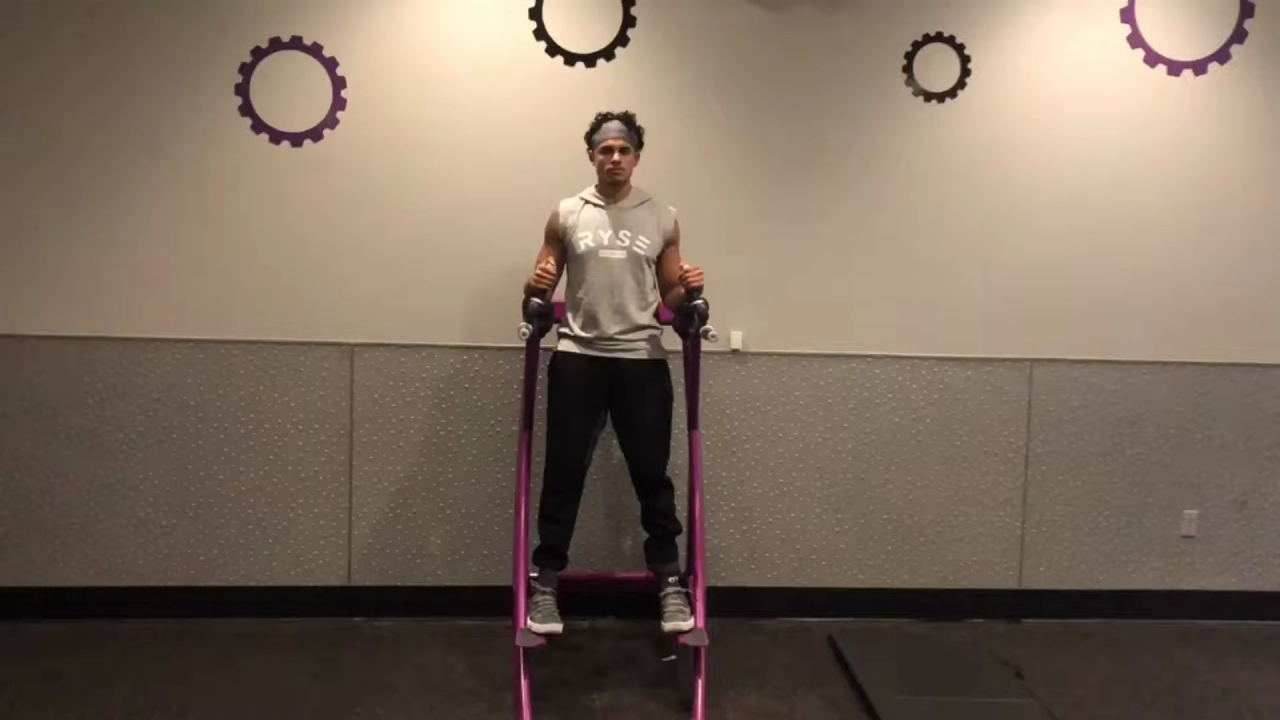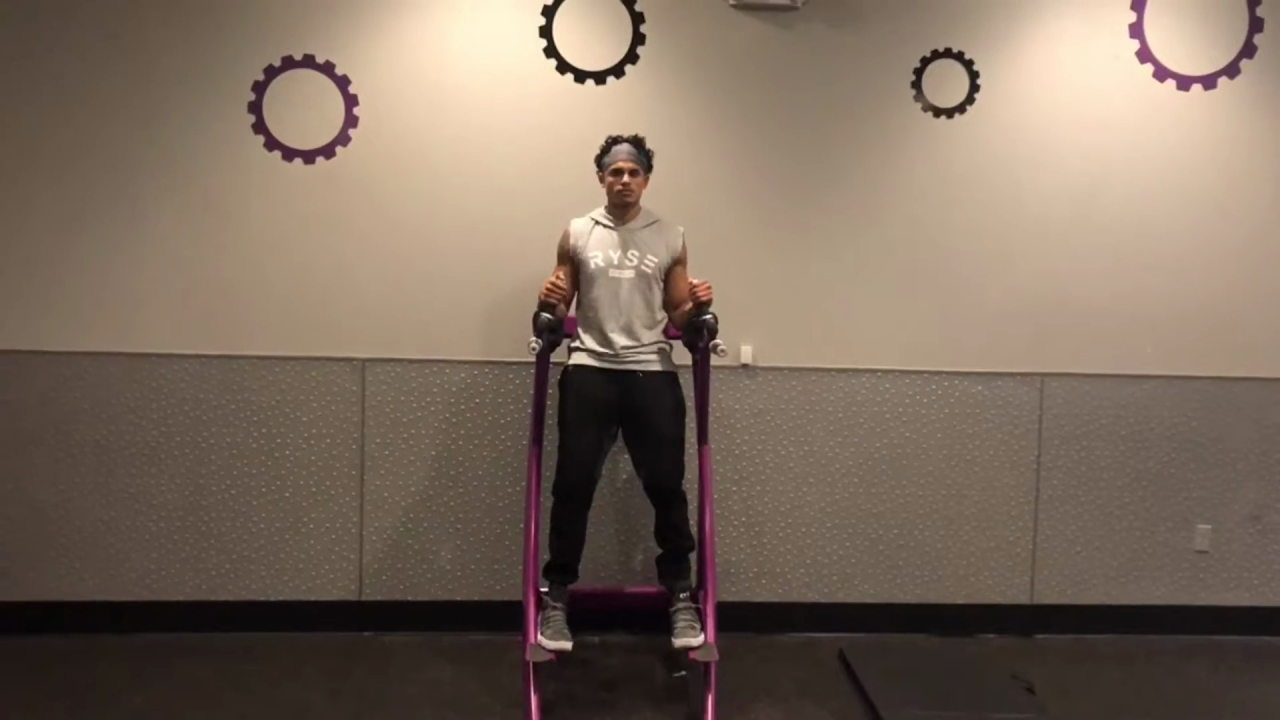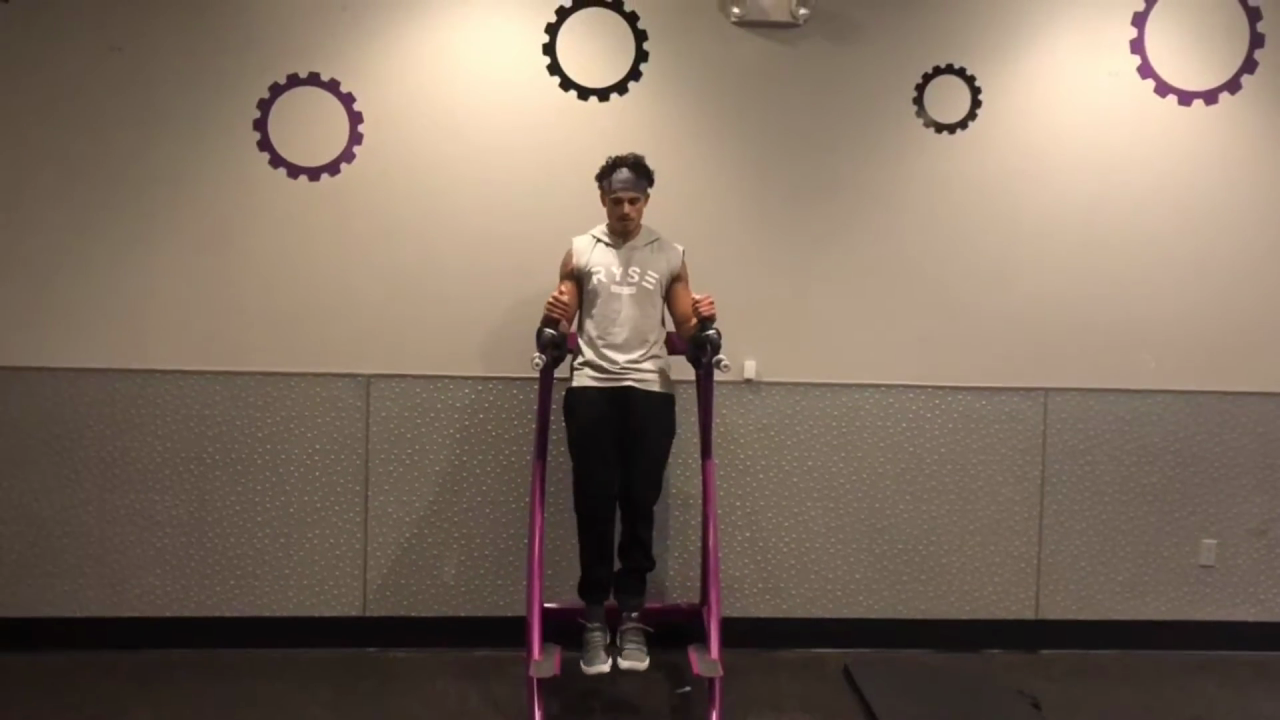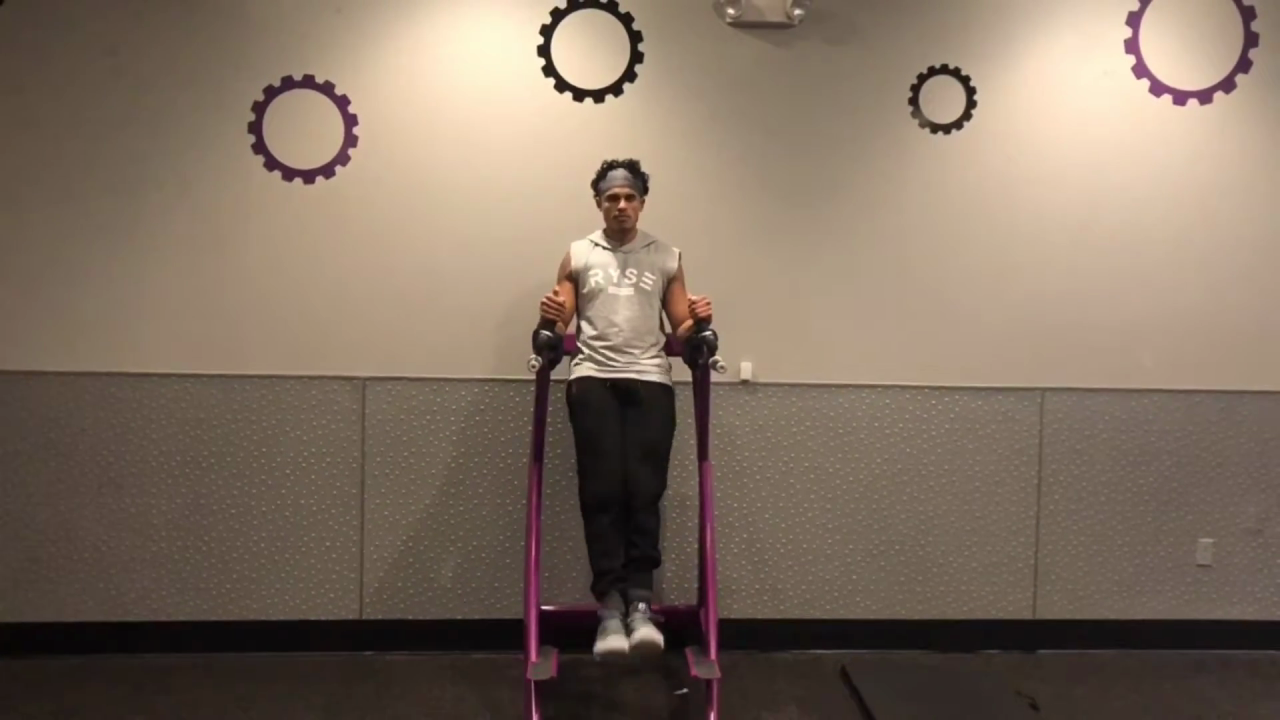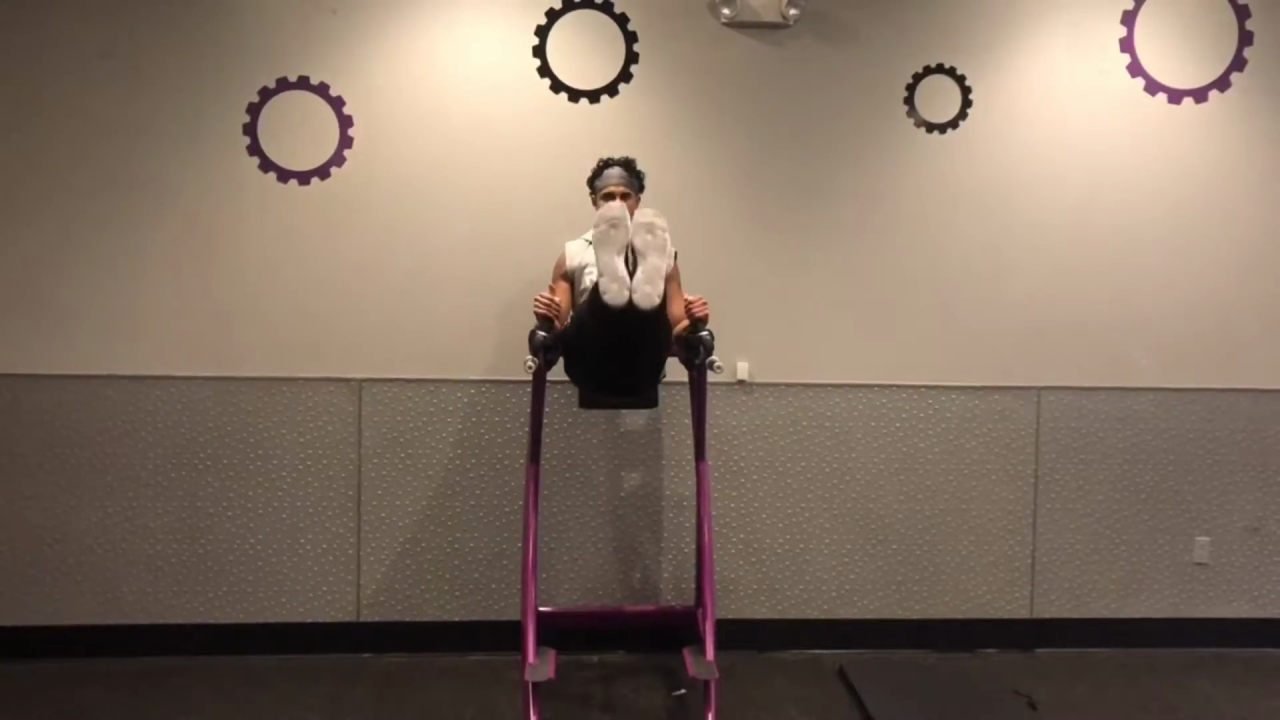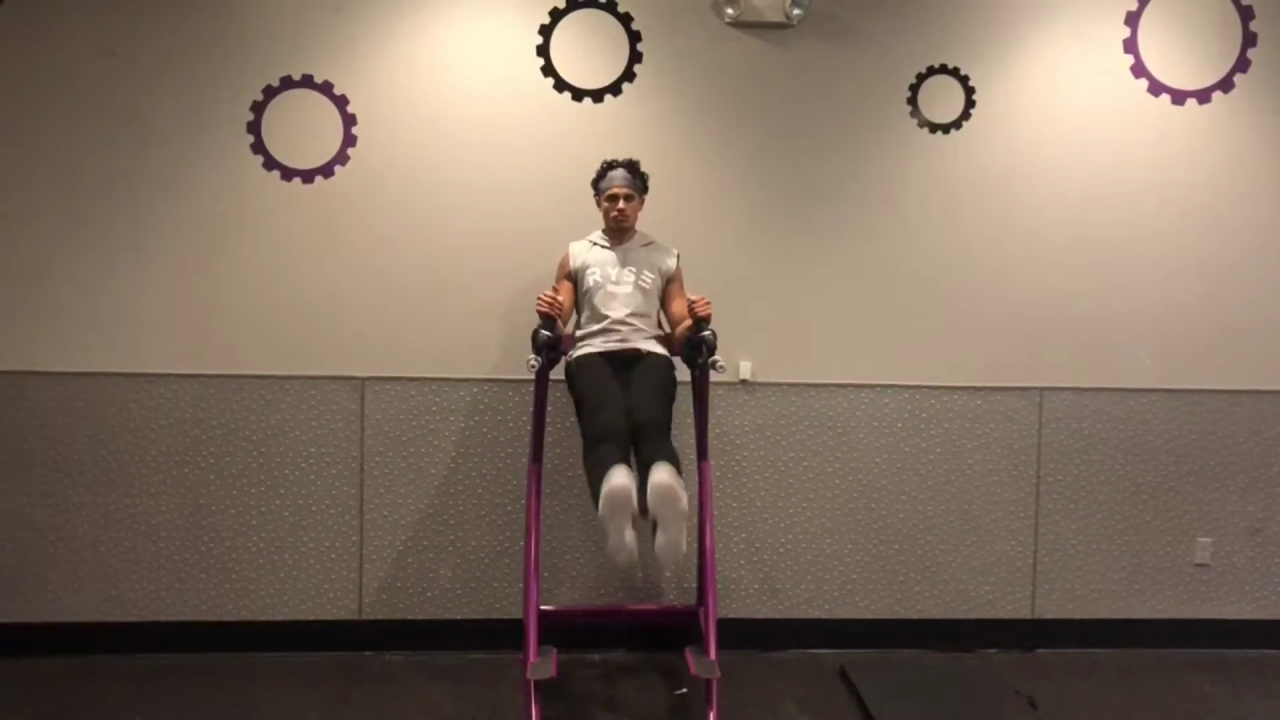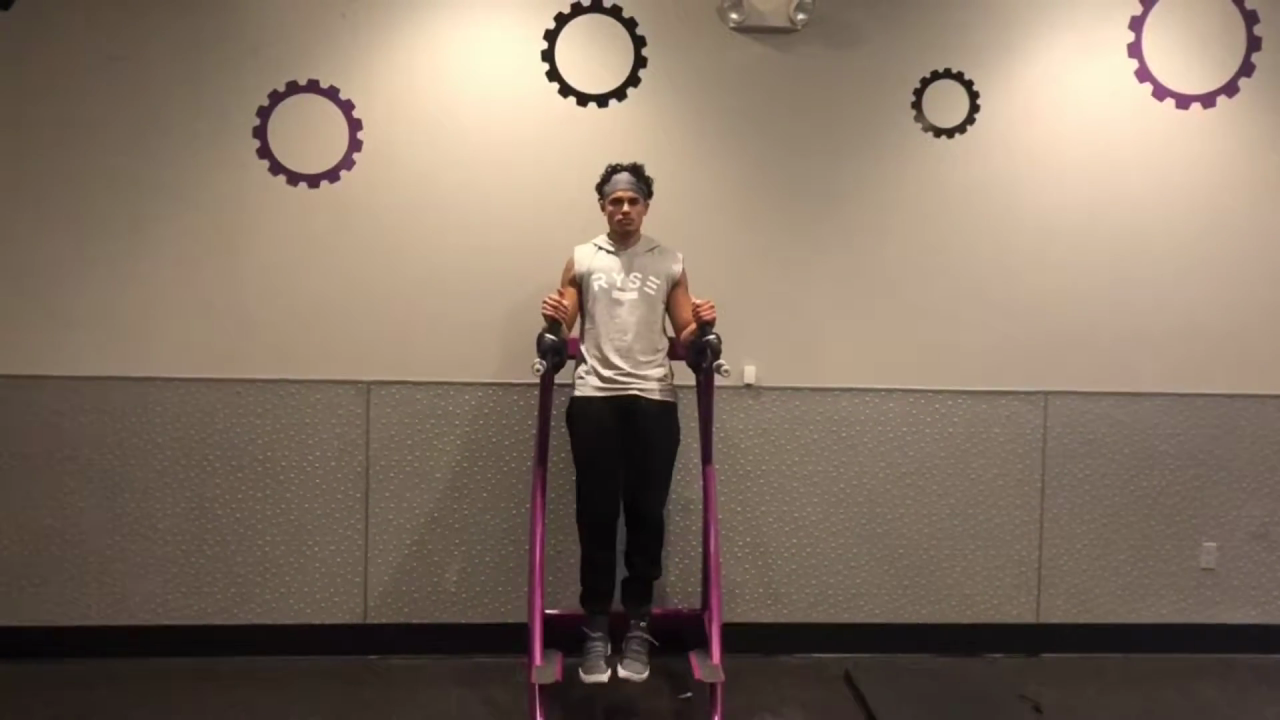
dt=0.7s
person 1, frame 1
left shoulder: (662, 218)
right shoulder: (566, 215)
left elbow: (670, 297)
right elbow: (543, 285)
left wrist: (689, 288)
right wrist: (535, 287)
left hip: (641, 359)
right hip: (578, 357)
left knee: (651, 474)
right knee: (563, 473)
left ankle: (670, 582)
right ankle: (545, 583)
person 1, frame 2
left shoulder: (671, 238)
right shoulder: (576, 234)
left elbow: (676, 316)
right elbow: (559, 308)
left wrist: (698, 304)
right wrist: (549, 301)
left hip: (652, 371)
right hip: (589, 370)
left knee: (666, 484)
right knee: (573, 483)
left ankle: (680, 597)
right ankle: (555, 597)
person 1, frame 3
left shoulder: (670, 255)
right shoulder: (580, 251)
left elbow: (684, 330)
right elbow: (561, 327)
left wrist: (703, 319)
right wrist: (552, 318)
left hip: (649, 390)
right hip: (591, 389)
left knee: (638, 504)
right knee: (594, 504)
left ankle: (631, 616)
right ankle: (595, 618)
person 1, frame 4
left shoulder: (667, 257)
right shoulder: (577, 255)
left elbow: (682, 332)
right elbow: (558, 327)
left wrist: (699, 321)
right wrist: (548, 319)
left hip: (648, 378)
right hip: (593, 375)
left knee: (644, 485)
right knee: (602, 483)
left ankle: (640, 599)
right ankle: (612, 602)
person 1, frame 5
left shoulder: (664, 255)
right shoulder: (572, 254)
left elbow: (677, 328)
right elbow: (556, 327)
left wrist: (693, 321)
right wrist: (547, 319)
left hip: (640, 369)
right hip: (592, 368)
left ankle: (646, 286)
person 1, frame 6
left shoulder: (664, 258)
right shoulder: (577, 254)
left elbow: (680, 331)
right elbow: (559, 325)
left wrist: (696, 318)
right wrist: (550, 316)
left hip: (648, 354)
right hip: (592, 355)
left knee: (650, 423)
right knee: (605, 428)
left ankle: (663, 503)
right ankle: (617, 507)
person 1, frame 7
left shoulder: (670, 263)
right shoulder: (581, 260)
left elbow: (683, 338)
right elbow: (563, 336)
left wrist: (702, 325)
right wrist: (553, 323)
left hip: (653, 397)
right hip: (594, 396)
left knee: (645, 513)
right knee: (596, 513)
left ankle: (636, 625)
right ankle: (597, 628)
